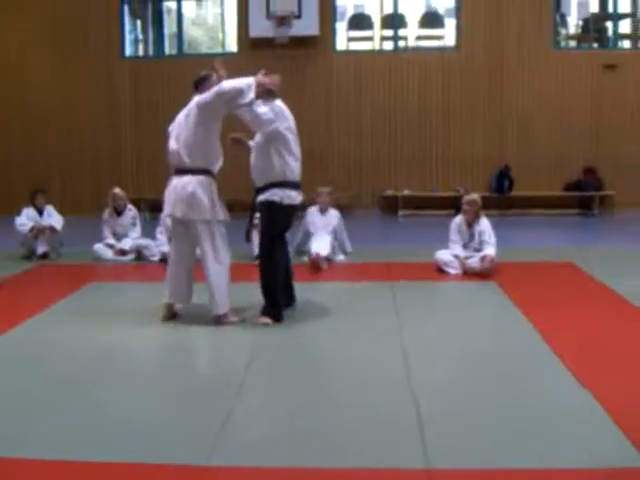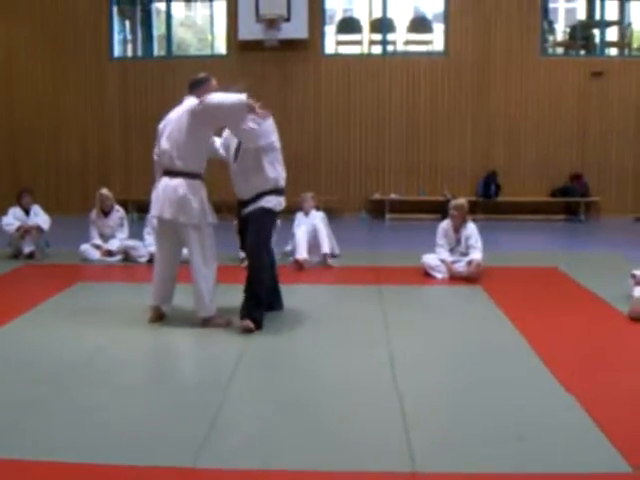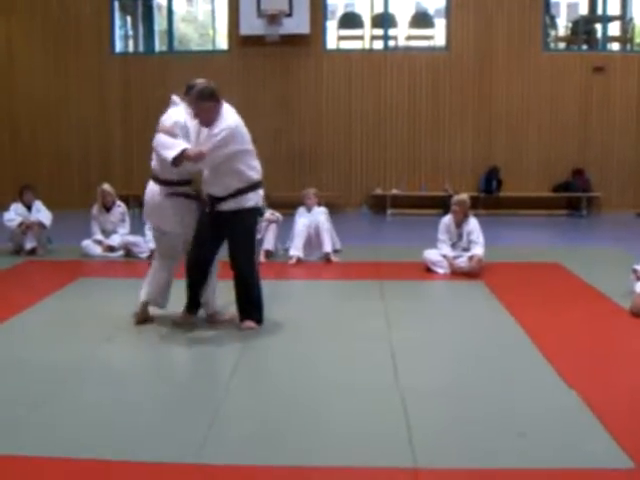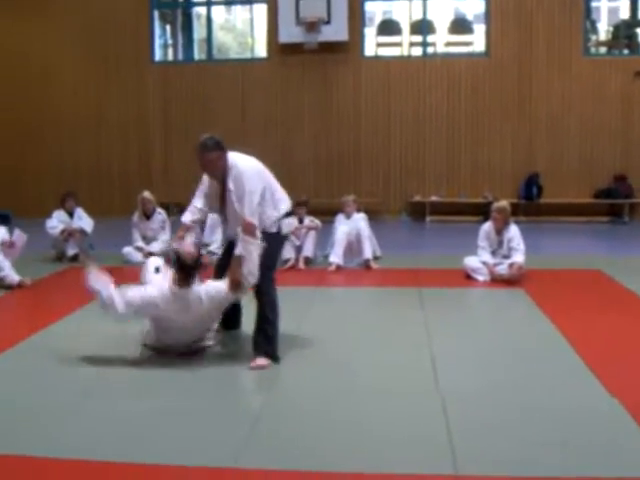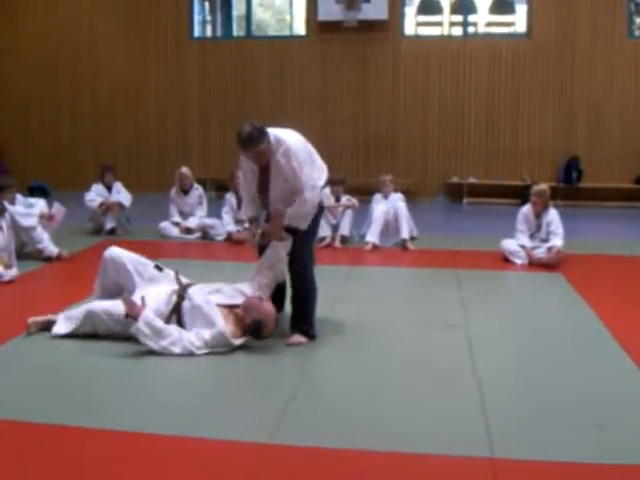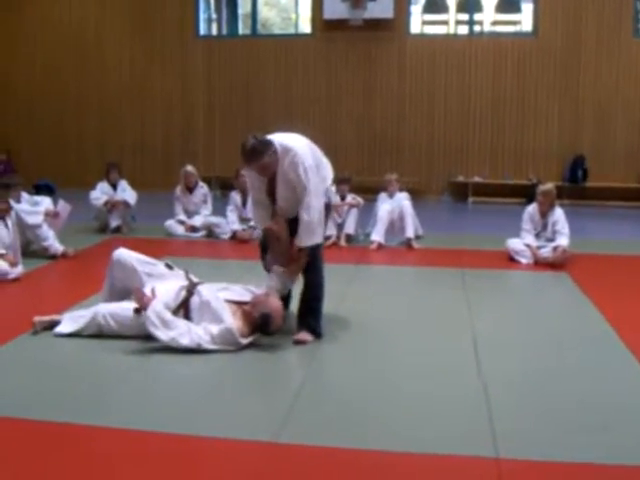
dt=0.7s
person 1, frame 1
left shoulder: (182, 116)
right shoulder: (204, 106)
right elbow: (225, 91)
right wrist: (256, 82)
left hip: (178, 187)
right hip: (199, 187)
left knee: (180, 253)
right knee: (216, 254)
left ankle: (170, 306)
right ankle: (221, 310)
person 1, frame 2
left shoulder: (172, 115)
right shoulder: (196, 108)
left elbow: (158, 155)
right elbow: (212, 101)
right wrist: (248, 103)
left hip: (165, 188)
right hip: (187, 190)
left knee: (166, 253)
right knee: (203, 257)
left ankle: (157, 307)
right ankle: (207, 313)
person 1, frame 3
left shoulder: (181, 115)
right shoulder: (178, 118)
right elbow: (162, 141)
right wrist: (186, 154)
left hip: (160, 193)
right hip: (174, 196)
left knee: (164, 255)
left ankle: (144, 307)
right ankle: (211, 310)
person 1, frame 4
left shoulder: (159, 296)
right shoulder: (211, 295)
left elbow: (117, 301)
right elbow: (246, 277)
left wrist: (97, 280)
right wrist: (248, 236)
left knee: (154, 263)
person 1, frame 5
left shoulder: (224, 335)
right shoulder: (248, 296)
left elbow: (180, 342)
right elbow: (268, 272)
left wrist: (142, 318)
right wrist: (278, 238)
left hip: (164, 313)
right hip: (178, 286)
left knee: (94, 312)
right knee: (113, 256)
left ankle: (54, 321)
right ankle: (107, 306)
person 1, frame 6
left shoulder: (230, 331)
right shoulder: (257, 299)
left elbow: (183, 335)
left wrist: (150, 308)
left hip: (169, 308)
left knee: (100, 315)
right knee: (120, 258)
left ankle: (59, 320)
right ankle: (114, 306)
person 2, frame 1
left shoulder: (276, 111)
right shoulder: (272, 114)
left elbow: (249, 111)
right wrist: (248, 144)
left hip: (279, 194)
right hip: (277, 192)
left knee: (269, 250)
right knee: (276, 246)
left ankle: (273, 310)
right ankle: (286, 297)
person 2, frame 2
left shoulder: (262, 123)
right shoulder: (235, 128)
left elbow: (246, 130)
right elbow: (221, 147)
left hip: (266, 200)
right hip: (247, 200)
left knee: (257, 252)
right knee: (259, 252)
left ankle: (251, 313)
right ankle: (271, 300)
person 2, frame 3
left shoulder: (227, 126)
right shoulder: (216, 119)
left elbow: (200, 158)
left hip: (243, 201)
right hip: (217, 200)
left knee: (242, 259)
right knee: (200, 253)
left ankle: (251, 314)
right ankle: (191, 307)
person 2, frame 4
left shoulder: (245, 171)
right shoulder: (212, 173)
left elbow: (249, 220)
right elbow: (199, 203)
left wrist: (238, 263)
right wrist: (183, 231)
left hip: (269, 226)
left knee: (262, 282)
right knee: (222, 271)
left ankle: (266, 350)
right ankle: (230, 323)
person 2, frame 5
left shoulder: (291, 148)
right shoulder: (250, 155)
left elbow: (308, 196)
right elbow: (248, 191)
left wrist: (282, 227)
right wrist: (253, 220)
left hip: (307, 199)
right hip: (279, 203)
left knee: (299, 259)
right knee: (266, 250)
left ankle: (303, 328)
right ankle: (272, 307)
person 2, frame 6
left shoulder: (298, 156)
right shoulder: (257, 162)
left elbow: (311, 208)
right elbow: (259, 202)
left wrist: (301, 252)
left hip: (314, 196)
right hip: (282, 202)
left knee: (310, 259)
right knee: (268, 249)
left ankle: (310, 326)
